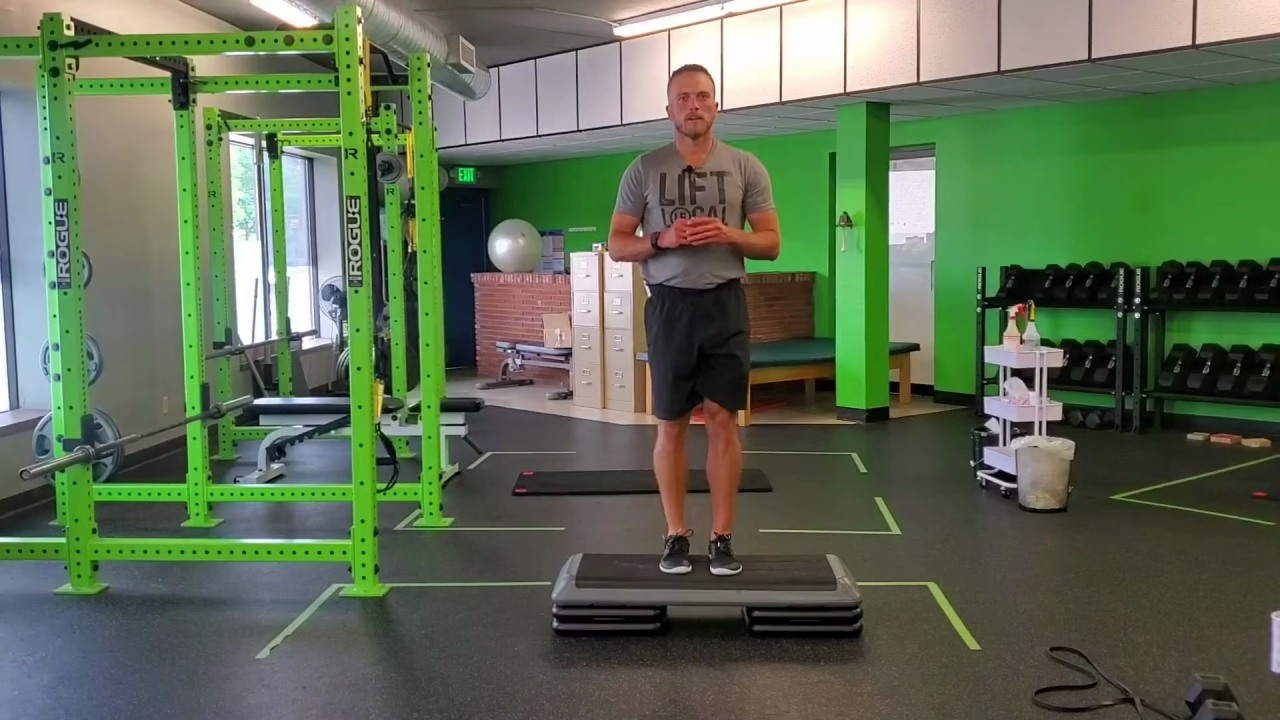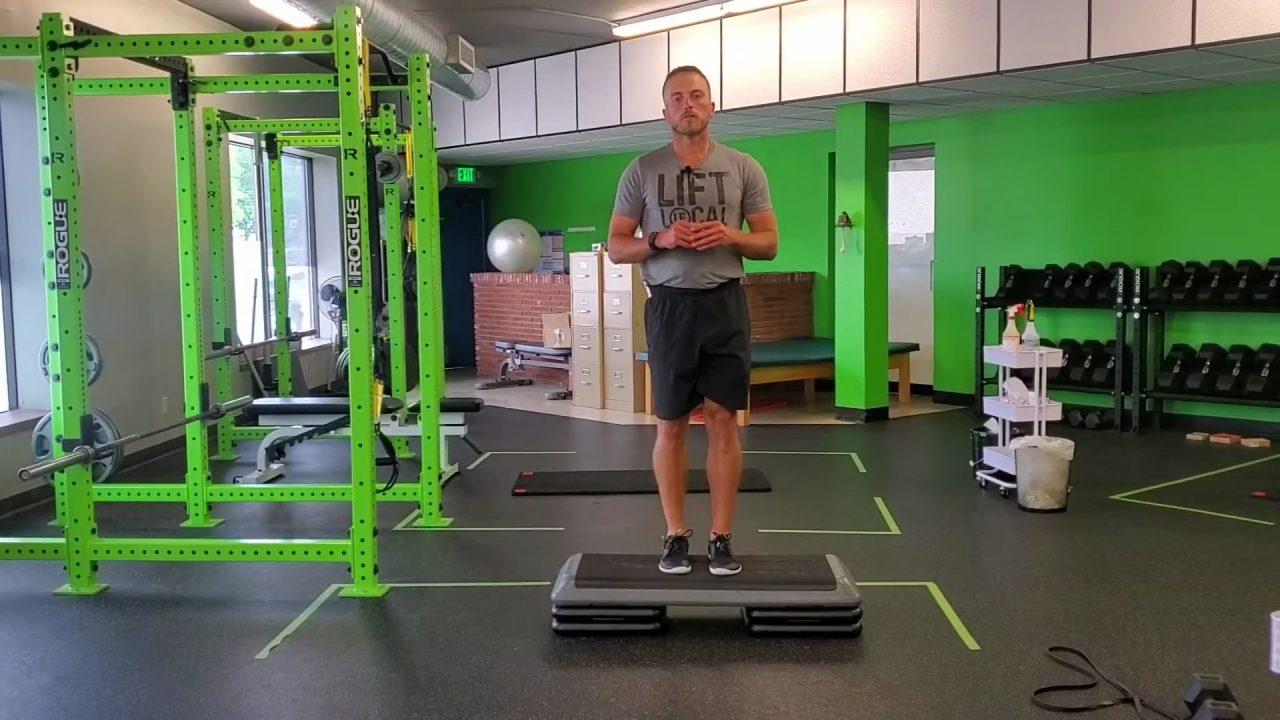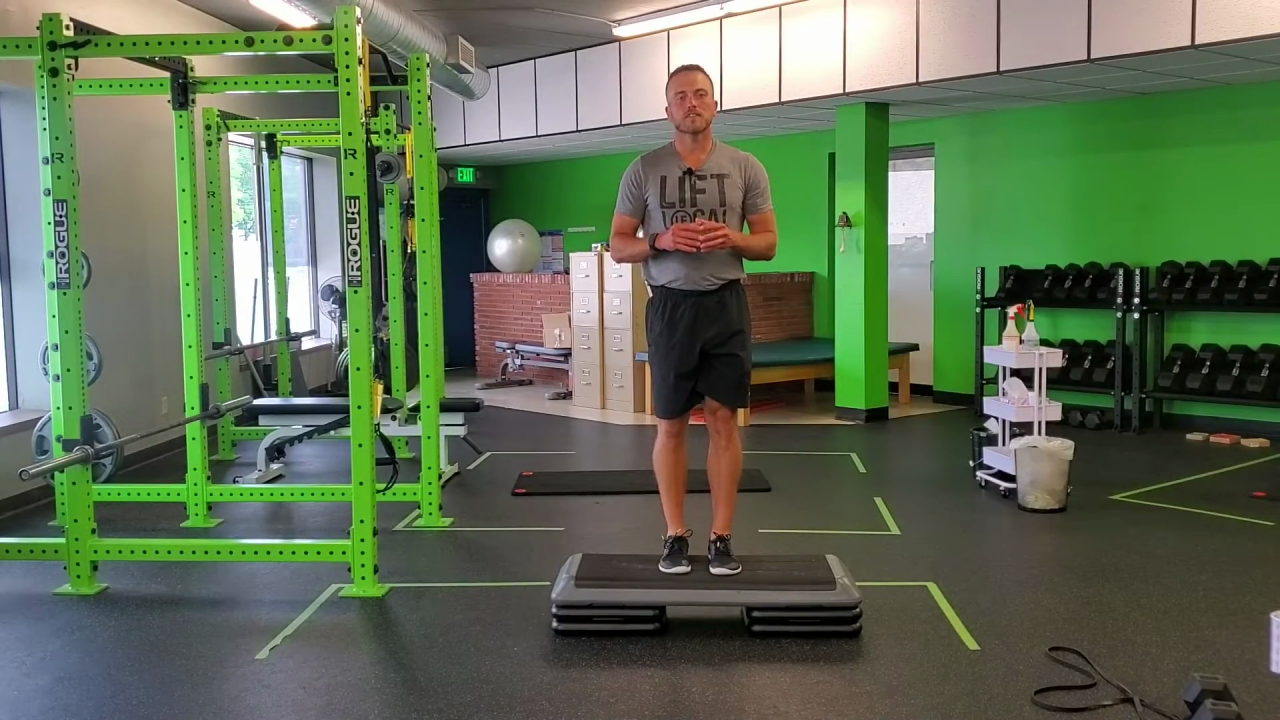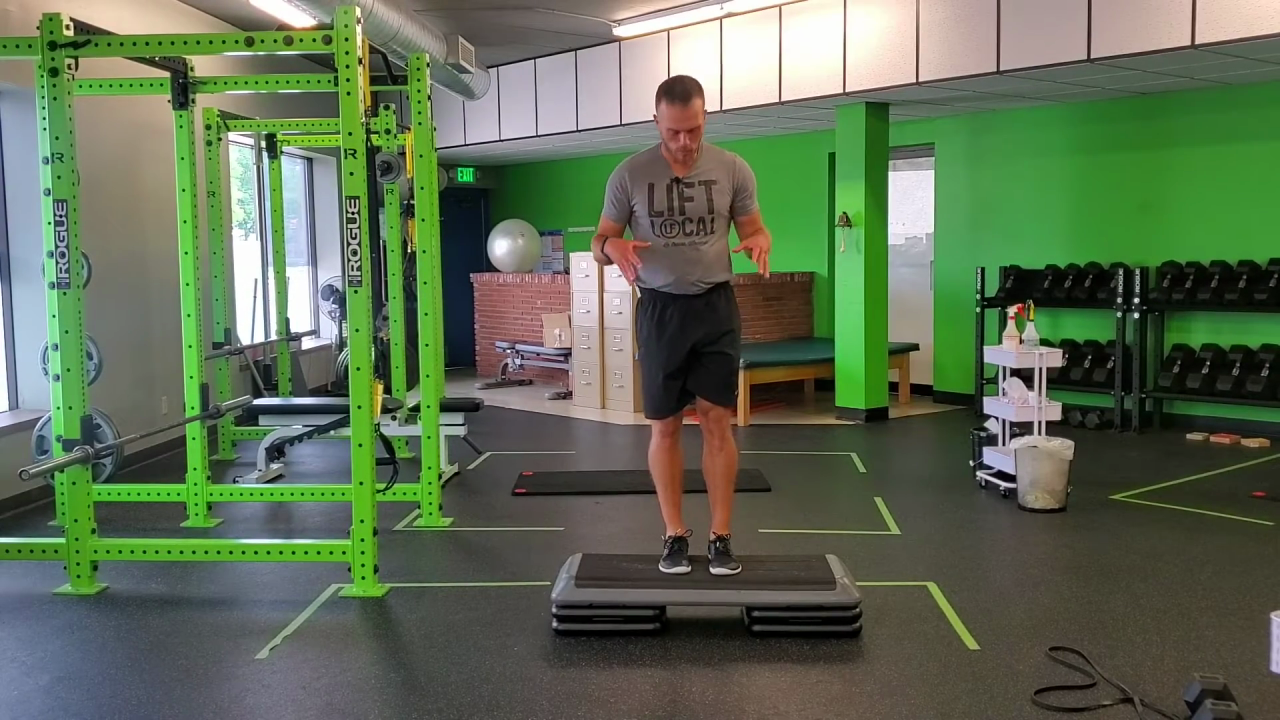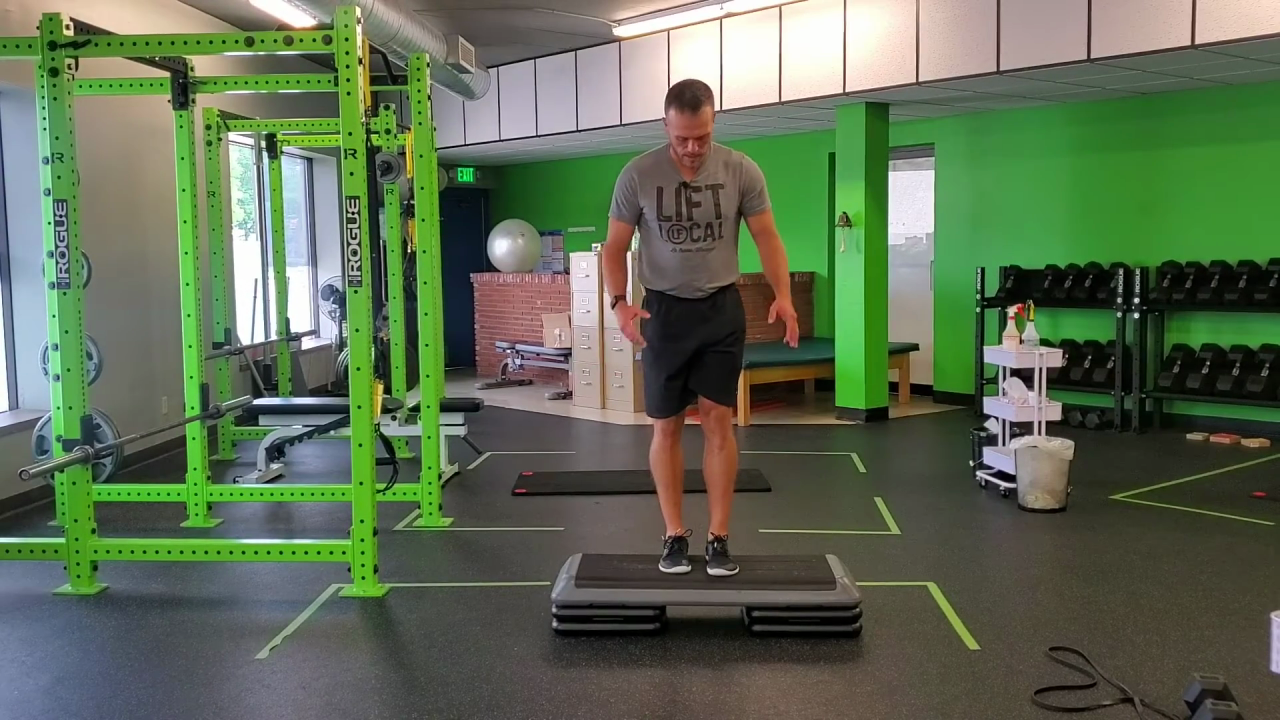
dt=1s
person 1, frame 1
left shoulder: (745, 167)
right shoulder: (644, 169)
left elbow: (771, 243)
right elbow: (617, 245)
left wrist: (729, 234)
right wrist: (661, 239)
left hip: (724, 305)
right hip: (670, 305)
left knee: (722, 421)
right knee: (671, 425)
left ankle: (721, 537)
right ankle: (676, 534)
person 1, frame 2
left shoulder: (743, 168)
right shoulder: (642, 170)
left elbow: (769, 243)
right elbow: (616, 246)
left wrist: (730, 235)
right wrist: (659, 240)
left hip: (725, 304)
right hip: (670, 306)
left knee: (722, 419)
right knee: (671, 424)
left ankle: (721, 537)
right ankle: (675, 535)
person 1, frame 3
left shoulder: (745, 167)
right shoulder: (644, 169)
left elbow: (769, 243)
right elbow: (618, 245)
left wrist: (732, 237)
right wrist: (659, 240)
left hip: (726, 304)
right hip: (671, 305)
left knee: (723, 420)
right knee: (671, 423)
left ankle: (721, 536)
right ankle: (675, 534)
person 1, frame 4
left shoulder: (733, 169)
right shoulder: (630, 174)
left elbow: (755, 228)
right elbow: (600, 240)
left wrist: (760, 240)
right wrist: (611, 247)
left hip: (716, 306)
right hip: (660, 309)
left knee: (717, 419)
right knee: (665, 424)
left ankle: (720, 537)
right ankle: (675, 534)
person 1, frame 5
left shoulder: (741, 171)
right shoulder: (637, 175)
left elbow: (767, 237)
right elbow: (614, 247)
left wrist: (783, 295)
right wrist: (619, 302)
left hip: (722, 308)
right hip: (664, 310)
left knee: (718, 420)
right knee: (667, 425)
left ankle: (719, 537)
right ankle: (675, 535)
